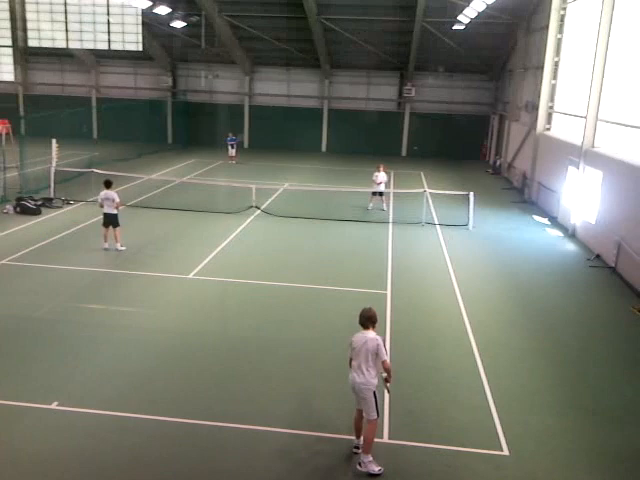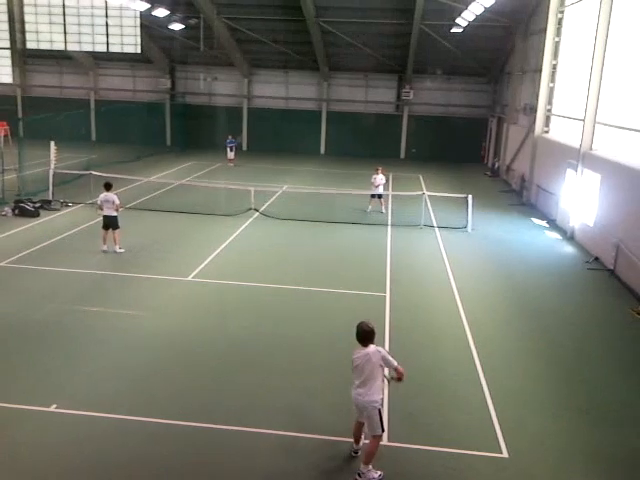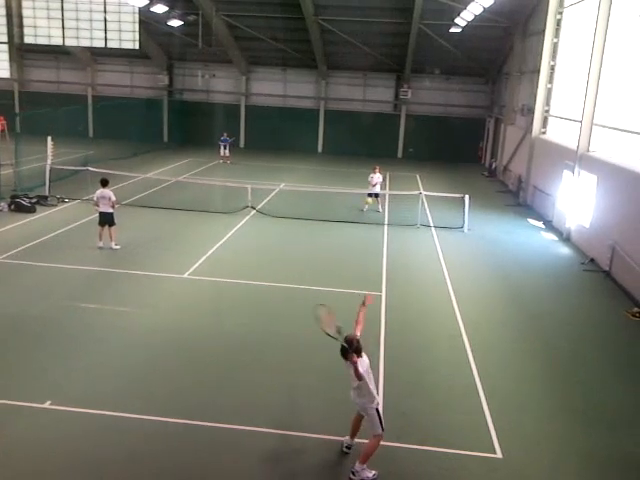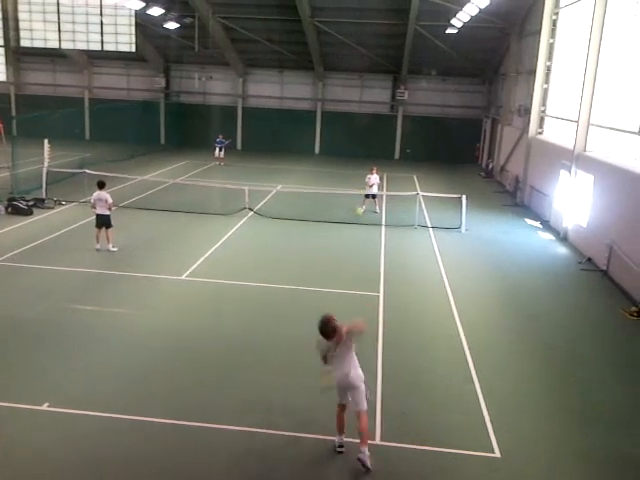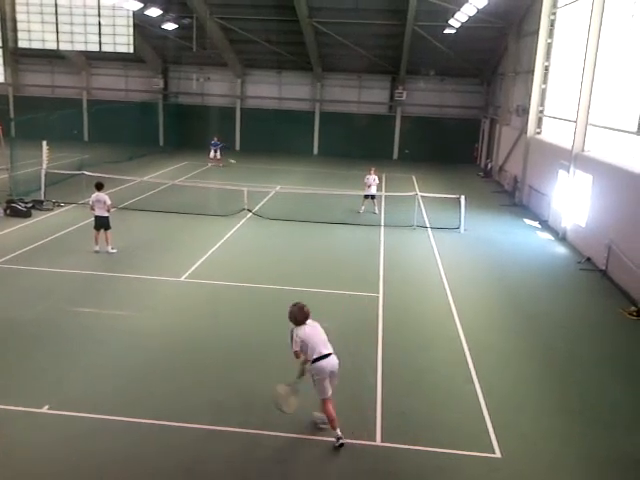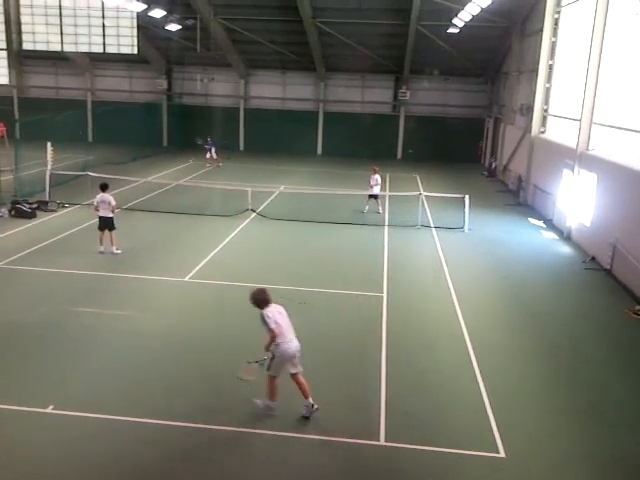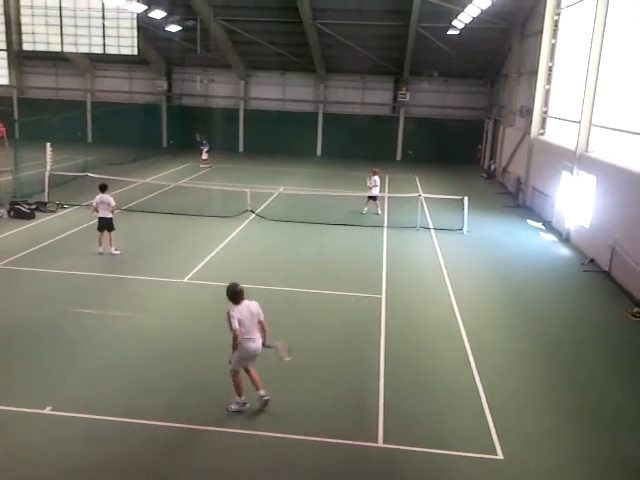
dt=0.4s
person 1, frame 1
left shoulder: (355, 339)
right shoulder: (376, 340)
right elbow: (386, 365)
right wrist: (389, 376)
left hip: (354, 381)
right hip: (367, 384)
left knee: (360, 411)
right knee: (372, 421)
left ankle: (358, 443)
right ankle: (365, 461)
person 1, frame 2
left shoulder: (356, 354)
right shoulder: (378, 352)
right elbow: (399, 370)
right wrist: (399, 377)
left hip: (357, 396)
right hip: (370, 400)
left knee: (360, 421)
right knee: (376, 436)
left ankle: (356, 447)
person 1, frame 3
left shoulder: (352, 354)
right shoulder: (359, 365)
left elbow: (358, 324)
right elbow: (359, 377)
left wrist: (363, 305)
right wrist: (355, 364)
left hip: (359, 397)
right hip: (369, 401)
left knee: (360, 415)
right knee: (377, 435)
left ankle: (349, 442)
person 1, frame 4
left shoulder: (326, 344)
right shoulder: (344, 337)
right elbow: (357, 329)
left hip: (340, 377)
right hip: (354, 378)
left knee: (342, 406)
right knee: (362, 413)
left ankle: (340, 441)
right ankle: (364, 452)
person 1, frame 5
left shoulder: (296, 332)
right shoulder: (313, 323)
left elbow: (297, 355)
left wrist: (302, 366)
left hip: (320, 366)
right hip: (332, 360)
left knee: (326, 401)
right knee: (326, 394)
left ankle: (338, 435)
right ankle: (323, 417)
person 1, frame 6
left shoulder: (265, 313)
right shoulder: (278, 307)
left elbow: (274, 333)
left wrist: (268, 345)
left hip: (283, 349)
right hip: (294, 345)
left knee: (272, 376)
right knee: (296, 375)
left ankle: (271, 404)
right ankle: (309, 404)
person 1, frame 7
left shoulder: (232, 312)
right shoulder: (254, 305)
left elbow: (236, 335)
right elbow: (263, 325)
left wrist: (234, 347)
right wrist: (264, 339)
left hip: (243, 346)
right hip: (257, 344)
left knee: (235, 371)
right knee: (249, 369)
left ankle: (241, 401)
right ankle: (262, 394)
